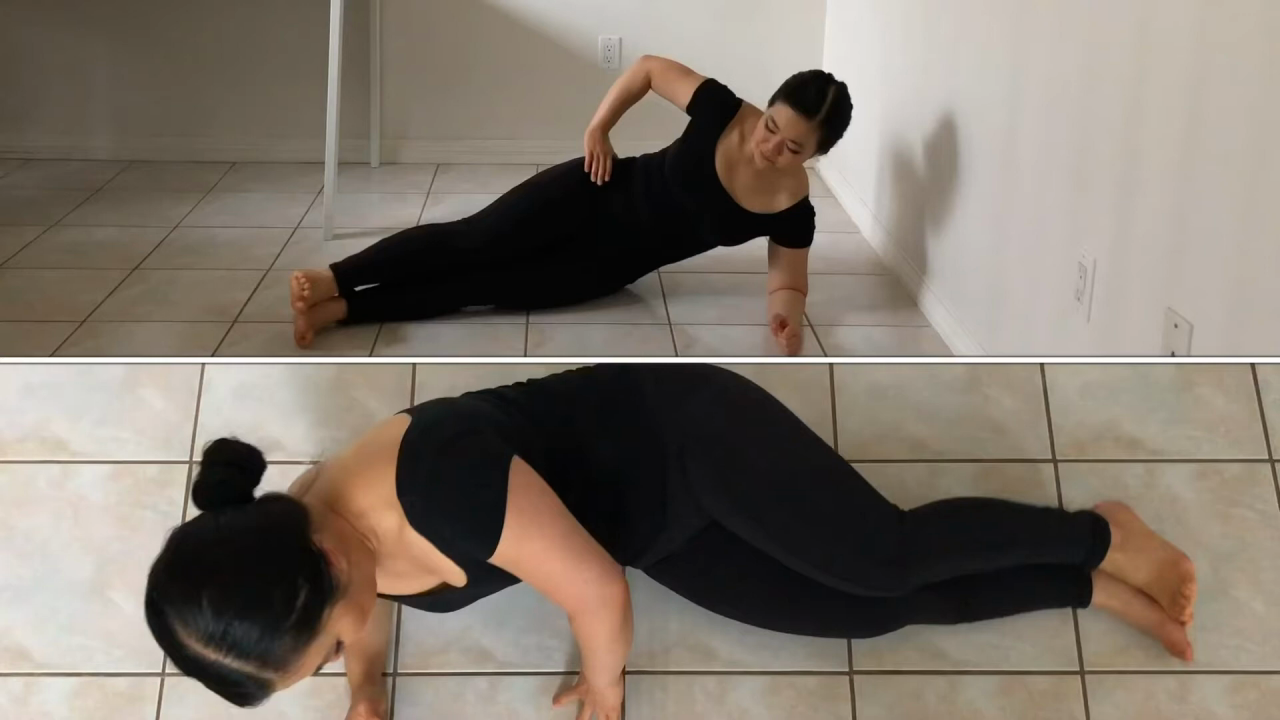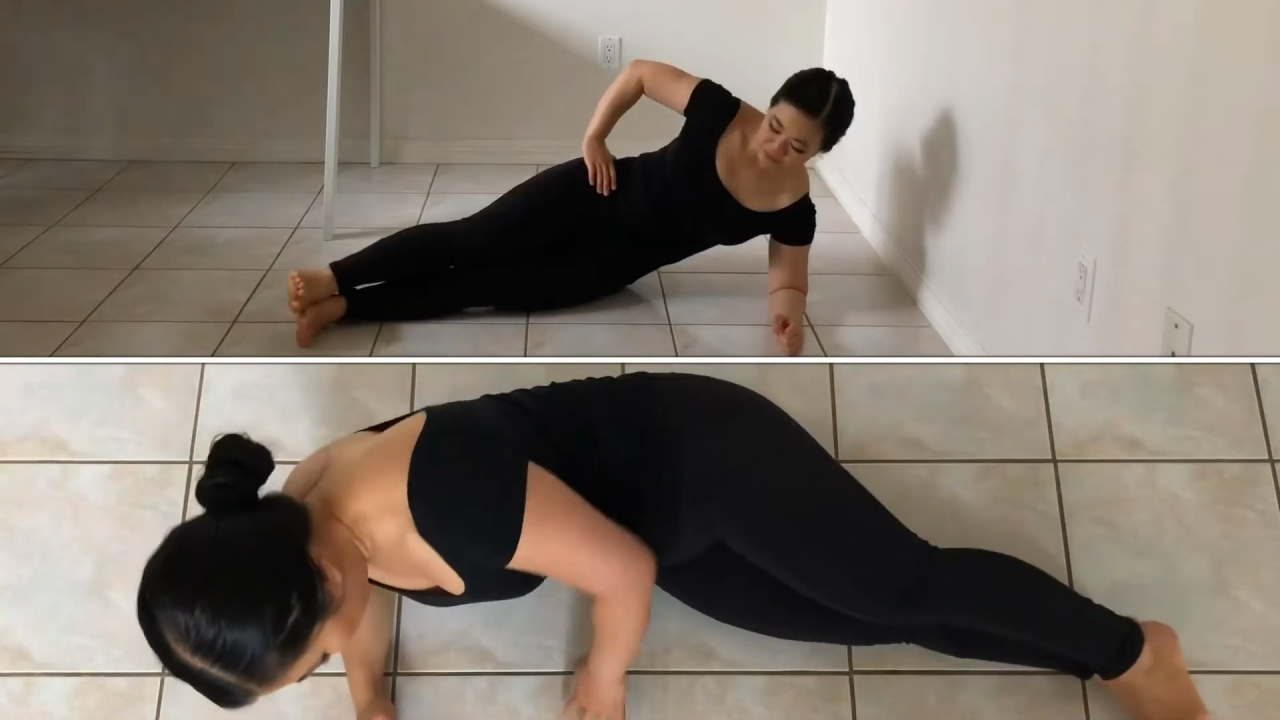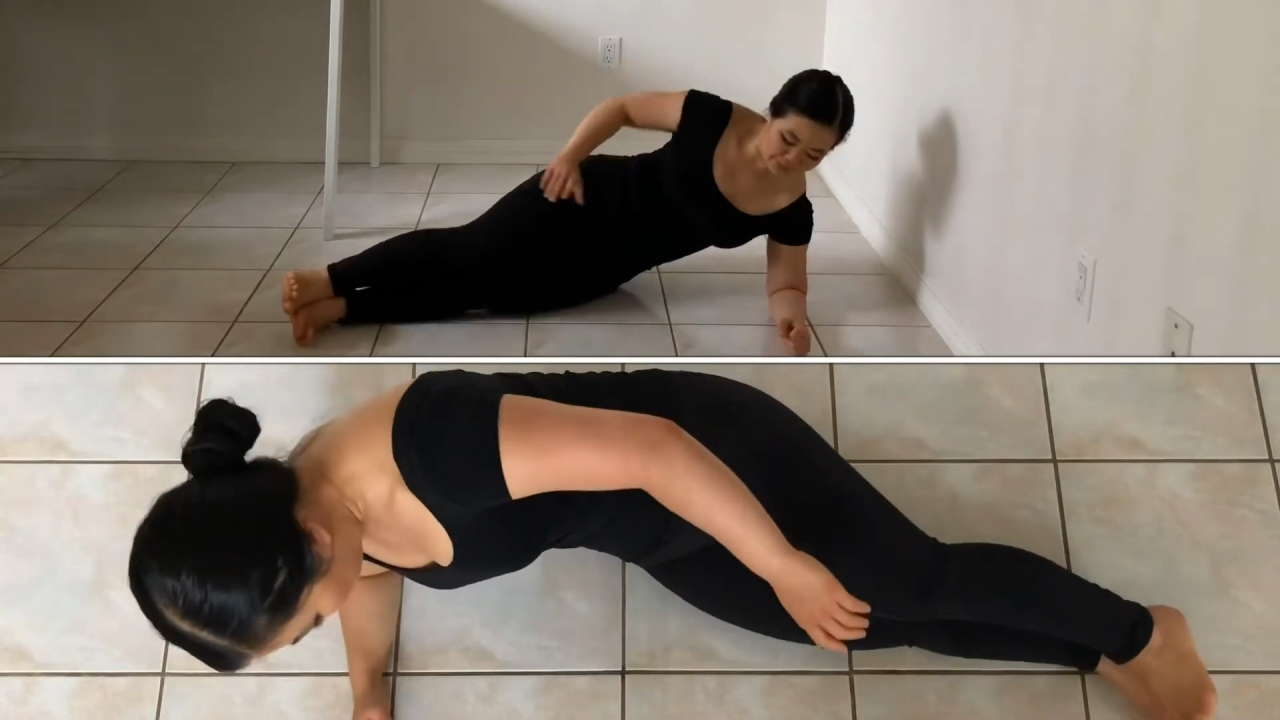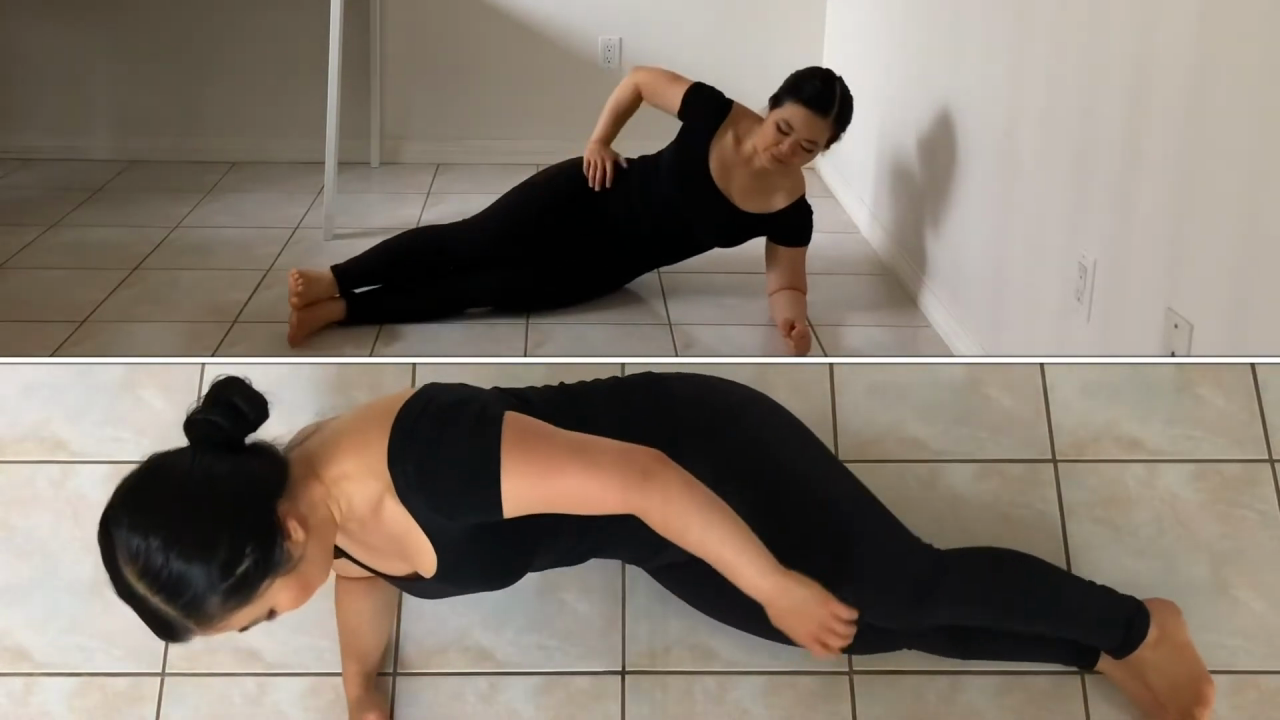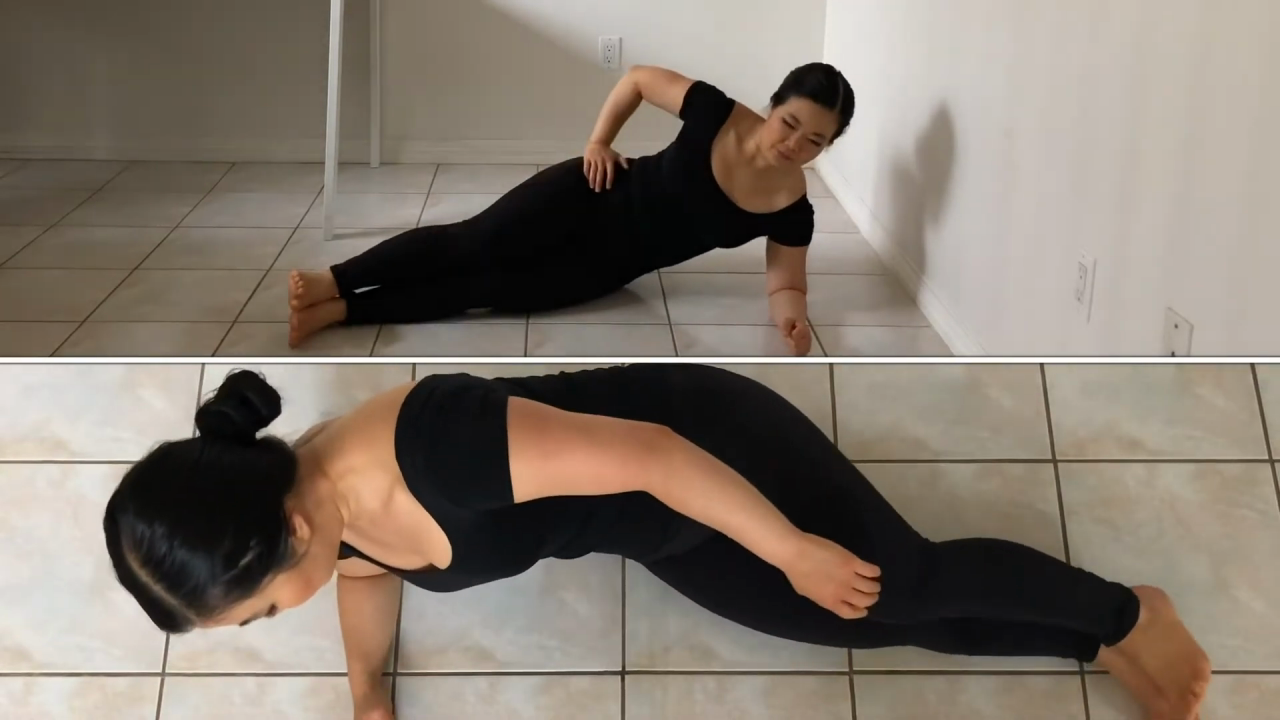
dt=0.7s
person 1, frame 1
left shoulder: (429, 475)
right shoulder: (297, 539)
left elbow: (599, 593)
right elbow: (368, 606)
left hip: (687, 430)
right hip: (658, 534)
left knee: (886, 556)
right knee: (871, 611)
left ankle: (1094, 538)
right ankle: (1090, 591)
person 1, frame 2
left shoulder: (437, 488)
right shoulder: (296, 525)
left elbow: (624, 575)
right elbow: (365, 605)
left hip: (701, 453)
right hip: (667, 533)
left knee: (901, 585)
right knee: (870, 620)
person 1, frame 3
left shoulder: (424, 444)
right shoulder: (297, 510)
left elbow: (652, 447)
left wrist: (787, 569)
left hip: (704, 447)
right hip: (656, 542)
left knee: (907, 581)
right knee: (872, 623)
left ankle: (1138, 632)
person 1, frame 4
left shoulder: (419, 459)
right shoulder: (301, 505)
left elbow: (645, 478)
left wrist: (779, 589)
left hip: (698, 447)
right hip: (657, 543)
left knee: (905, 589)
right knee: (867, 626)
left ankle: (1133, 626)
person 1, frame 5
left shoulder: (428, 447)
right shoulder: (313, 507)
left elbow: (651, 451)
left wrist: (794, 550)
left hip: (703, 443)
right hip: (657, 537)
left knee: (907, 581)
right knee: (871, 623)
left ankle: (1126, 613)
person 2, frame 1
left shoulder: (792, 209)
right shoulder: (721, 109)
left elbow: (787, 282)
right elbow: (649, 67)
left wrist: (787, 317)
right wrist: (597, 130)
left hip: (613, 263)
right hip: (598, 194)
left knee: (484, 286)
right knee: (472, 242)
left ankle: (340, 309)
right ankle: (331, 279)
person 2, frame 2
left shoulder: (792, 206)
right shoulder: (719, 111)
left elbow: (787, 281)
right elbow: (639, 73)
left wrist: (788, 316)
right wrist: (593, 140)
left hip: (613, 262)
right hip: (597, 196)
left knee: (482, 285)
right knee: (472, 240)
left ankle: (342, 306)
right ankle: (331, 279)
person 2, frame 3
left shoulder: (791, 209)
right shoulder: (713, 118)
left elbow: (787, 281)
right elbow: (622, 107)
left wrist: (792, 318)
right wrist: (569, 157)
left hip: (609, 264)
right hip: (591, 196)
left knee: (489, 291)
right knee: (472, 251)
left ankle: (341, 306)
right ankle: (328, 279)
person 2, frame 4
left shoulder: (789, 209)
right shoulder: (715, 114)
left elbow: (786, 283)
right elbow: (638, 80)
left wrist: (793, 319)
right wrist: (598, 142)
left hip: (610, 264)
right hip: (591, 196)
left knee: (487, 288)
right knee: (470, 243)
left ankle: (340, 310)
right ankle: (333, 280)
person 2, frame 5
left shoulder: (791, 210)
right shoulder: (716, 112)
left elbow: (785, 283)
right elbow: (638, 79)
left wrist: (793, 321)
right wrist: (597, 142)
left hip: (612, 264)
right hip: (594, 196)
left knee: (486, 289)
right knee: (473, 244)
left ankle: (340, 311)
right ankle: (331, 281)
